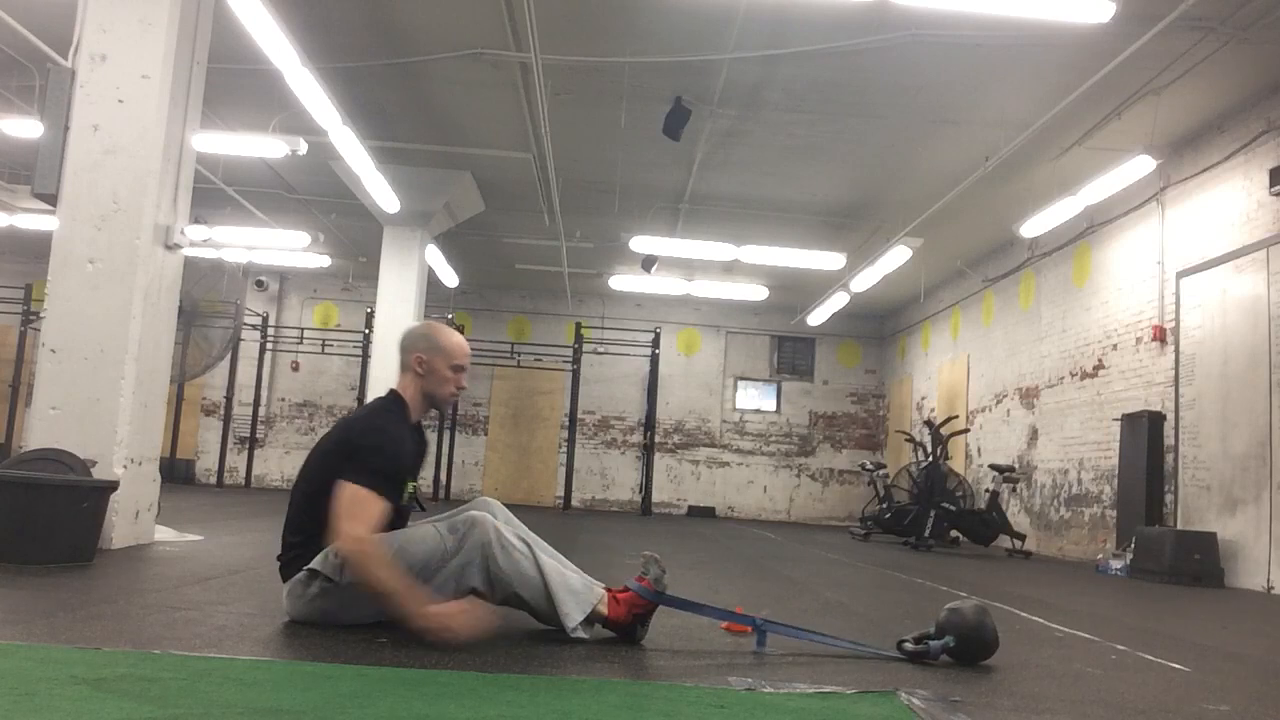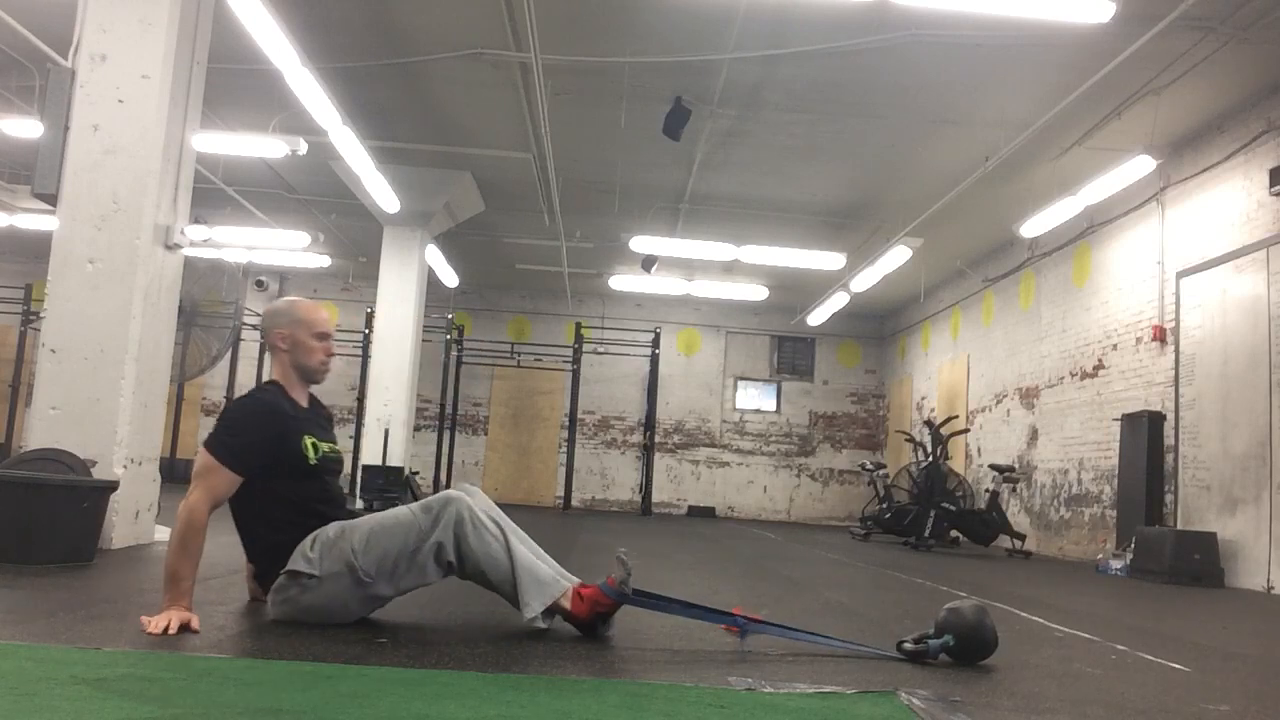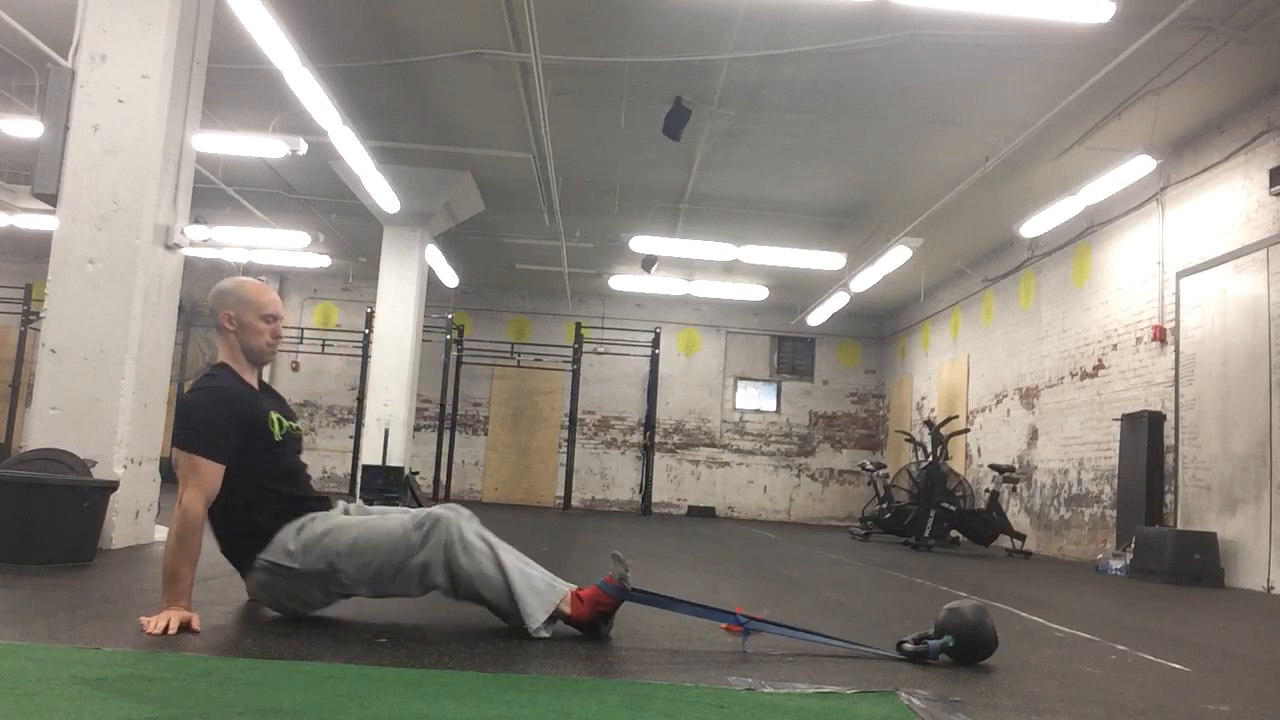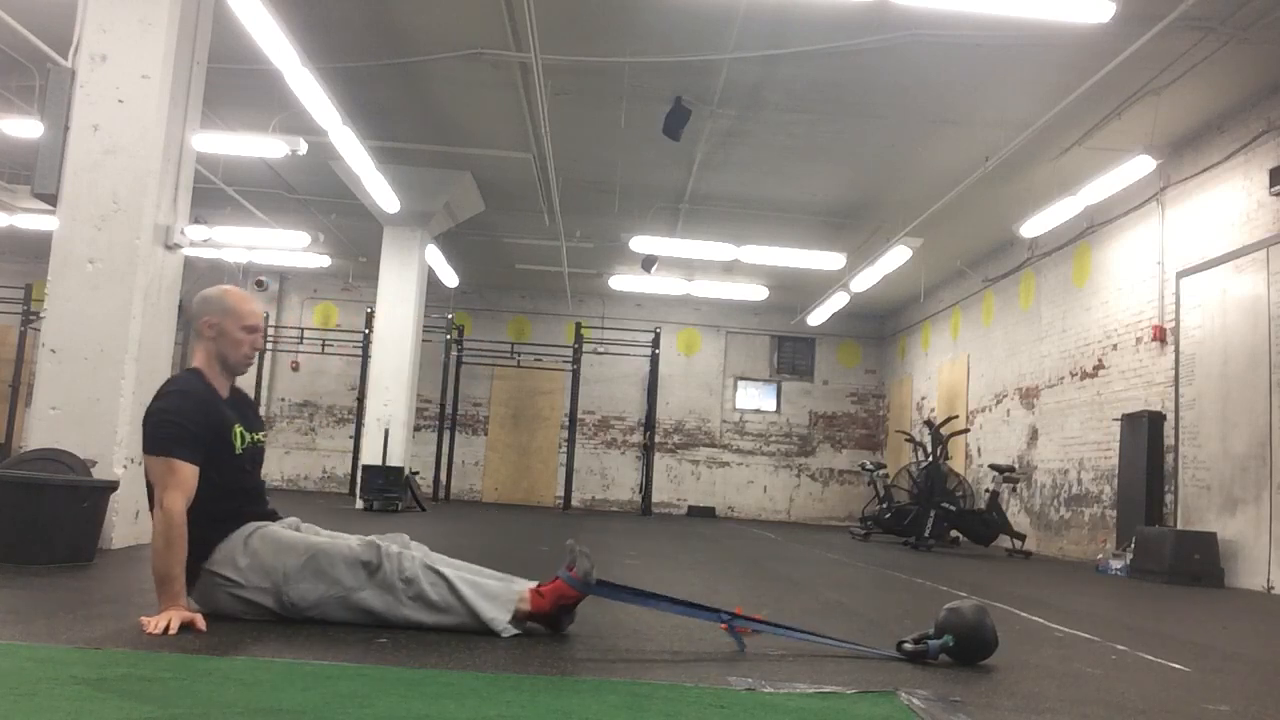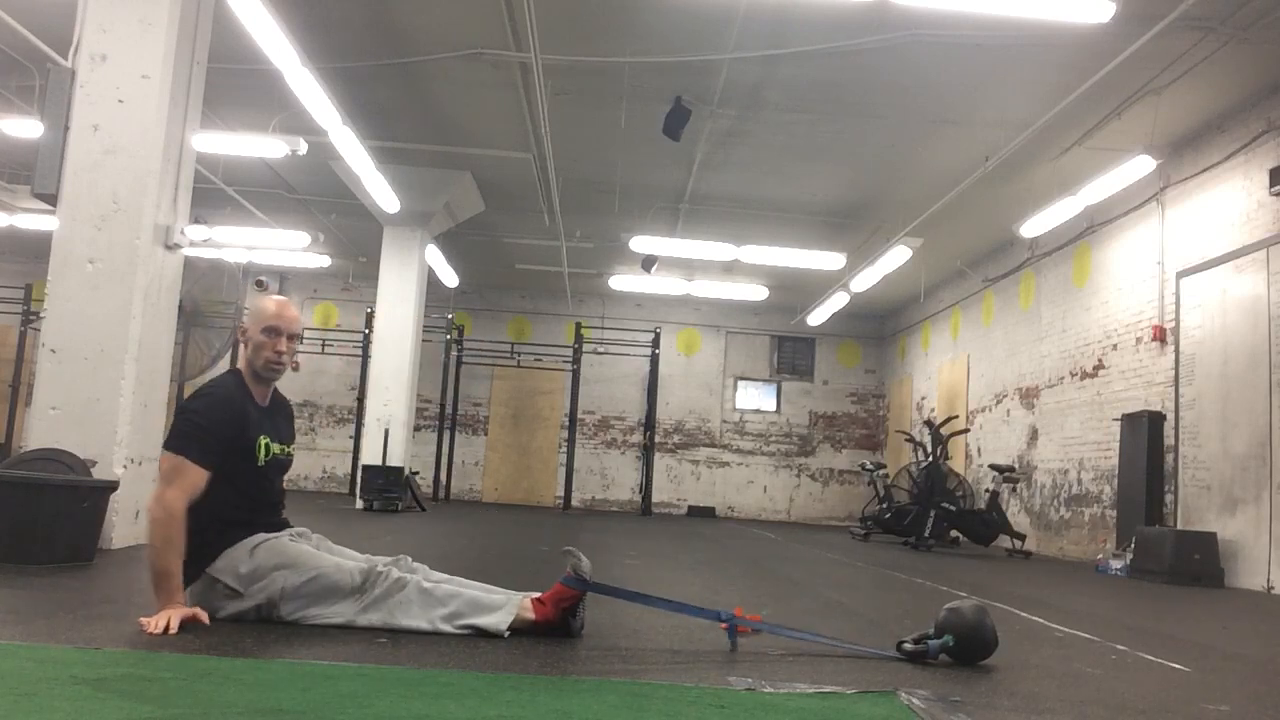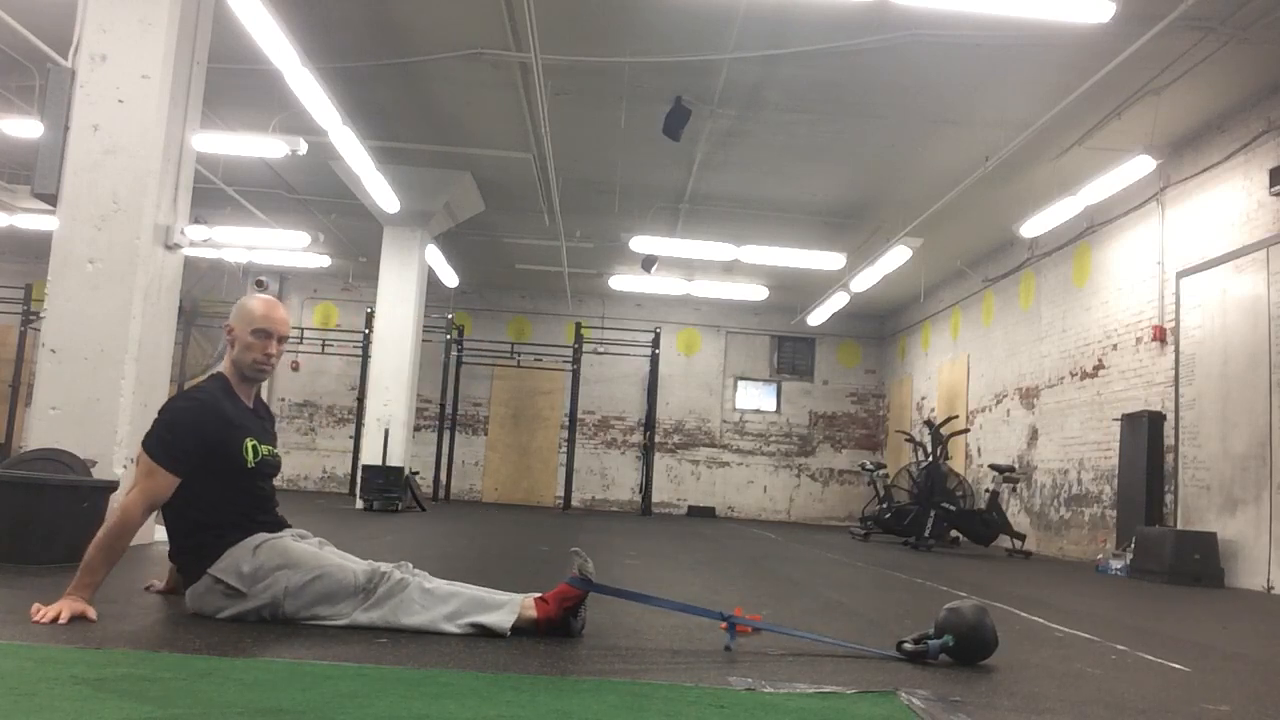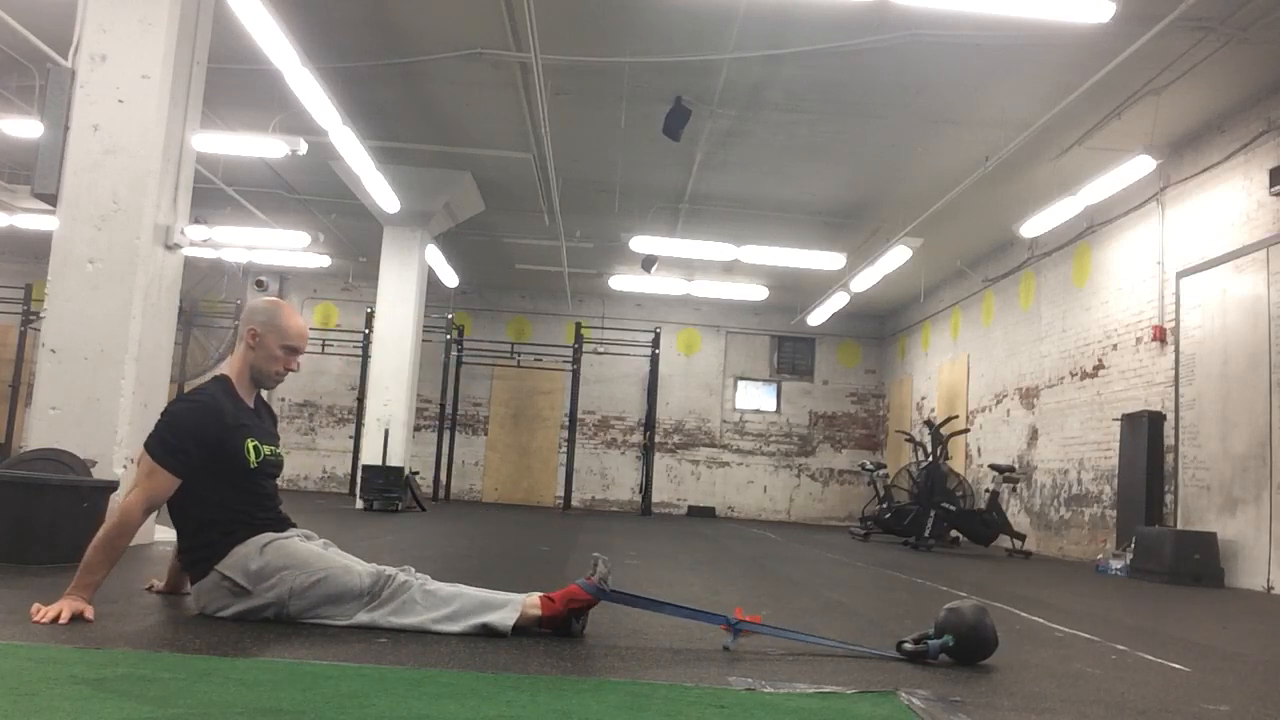
dt=0.5s
person 1, frame 1
left shoulder: (405, 428)
right shoulder: (381, 434)
right elbow: (352, 541)
right wrist: (423, 612)
left hip: (346, 574)
right hip: (320, 579)
left knee: (484, 512)
right knee: (476, 531)
left ankle: (596, 601)
right ankle: (609, 609)
person 1, frame 2
left shoulder: (315, 413)
right shoulder: (257, 414)
right elbow: (197, 505)
left wrist: (260, 579)
right wrist: (177, 603)
left hip: (338, 561)
right hip: (303, 579)
left knee: (468, 500)
right knee: (454, 510)
left ankle: (569, 594)
right ankle: (572, 604)
person 1, frame 3
left shoulder: (262, 394)
right shoulder: (212, 398)
right elbow: (192, 502)
left wrist: (260, 577)
right wrist: (176, 602)
left hip: (321, 521)
right hip: (286, 549)
left knee: (445, 525)
right knee: (445, 529)
left ankle: (559, 601)
right ankle: (571, 606)
person 1, frame 4
left shoulder: (239, 404)
right shoulder: (180, 404)
right elbow: (172, 506)
right wrist: (173, 602)
left hip: (266, 534)
right hip: (227, 562)
left knee: (390, 552)
right knee: (375, 567)
left ankle: (529, 599)
right ankle: (532, 604)
person 1, frame 5
left shoulder: (280, 408)
right shoulder: (214, 406)
right elbow: (168, 503)
right wrist: (171, 598)
left hip: (276, 541)
right hip: (226, 567)
left knee: (397, 571)
right knee: (373, 587)
left ankle: (533, 608)
right ankle: (536, 613)
person 1, frame 6
left shoulder: (259, 413)
right shoulder: (195, 411)
right elbow: (137, 506)
left wrist: (178, 579)
right wrist: (78, 594)
left hip: (277, 545)
right hip: (229, 570)
left knee: (387, 580)
right knee: (377, 588)
left ankle: (533, 609)
right ankle: (536, 612)
person 1, frame 7
left shoulder: (260, 413)
right shoulder: (199, 412)
right elbow: (138, 504)
left wrist: (175, 579)
right wrist: (78, 592)
left hip: (284, 543)
right hip: (238, 566)
left knee: (392, 583)
right knee: (386, 592)
left ankle: (540, 606)
right ankle: (542, 608)
